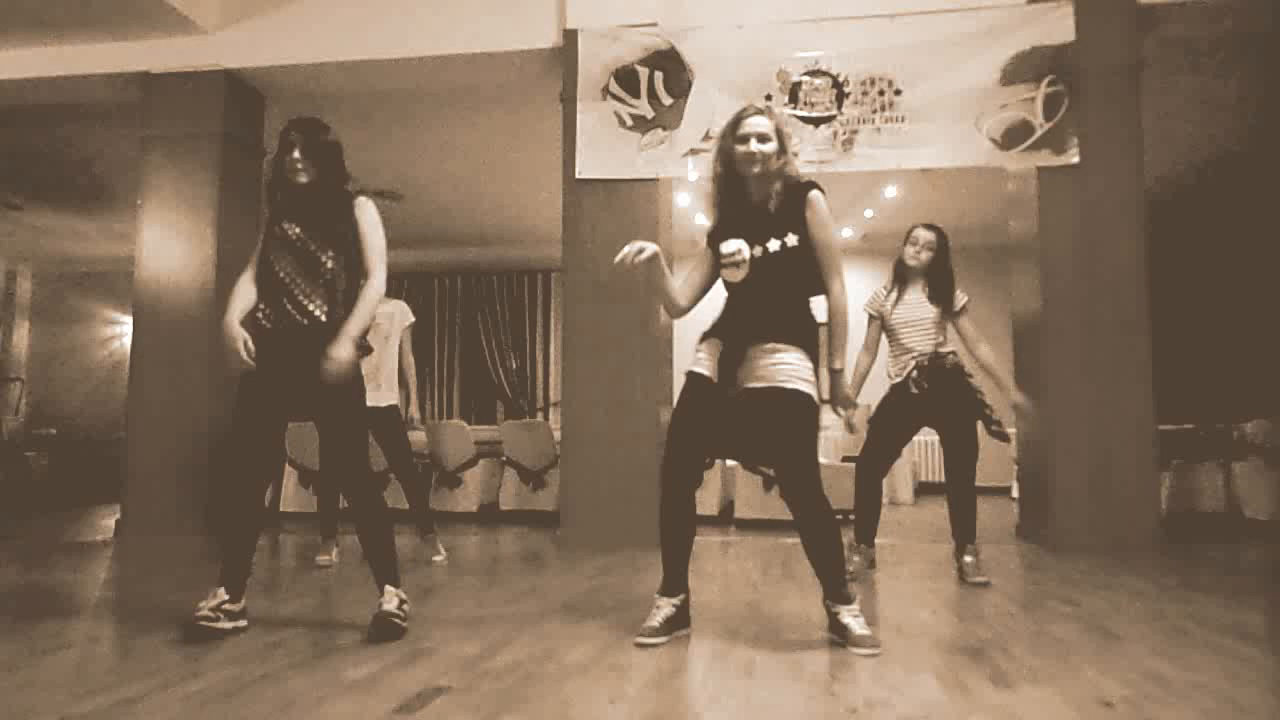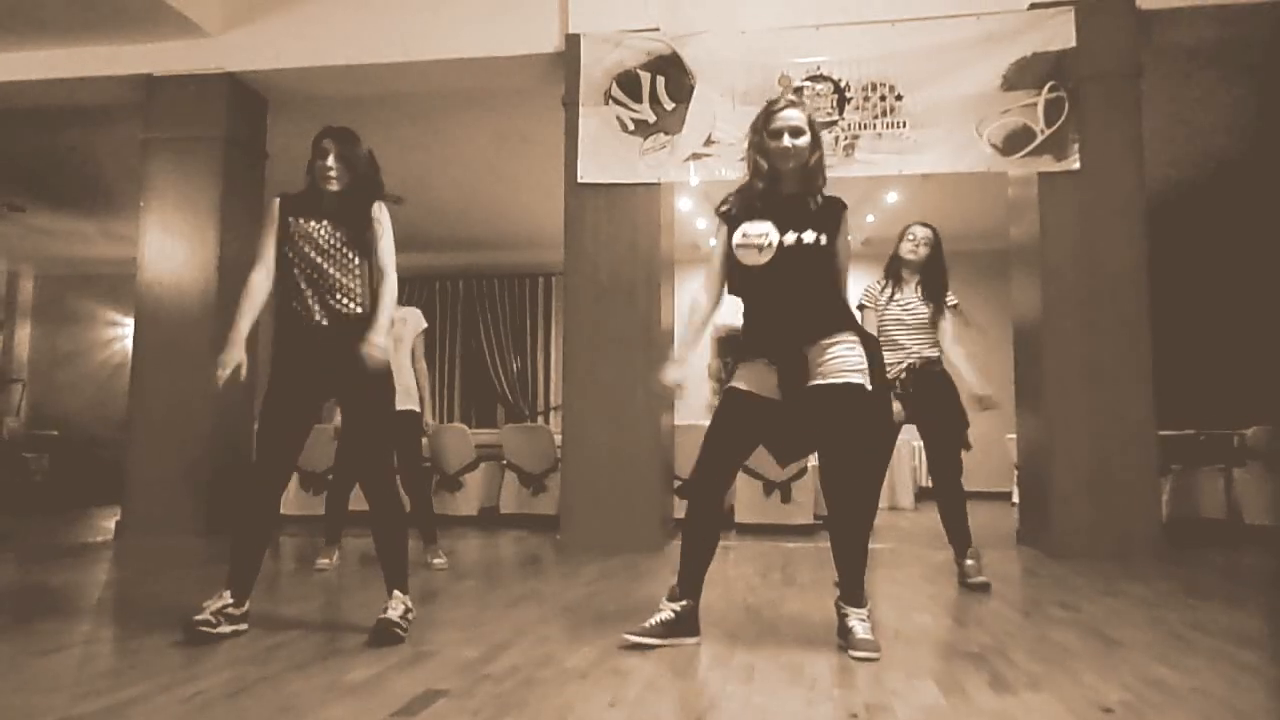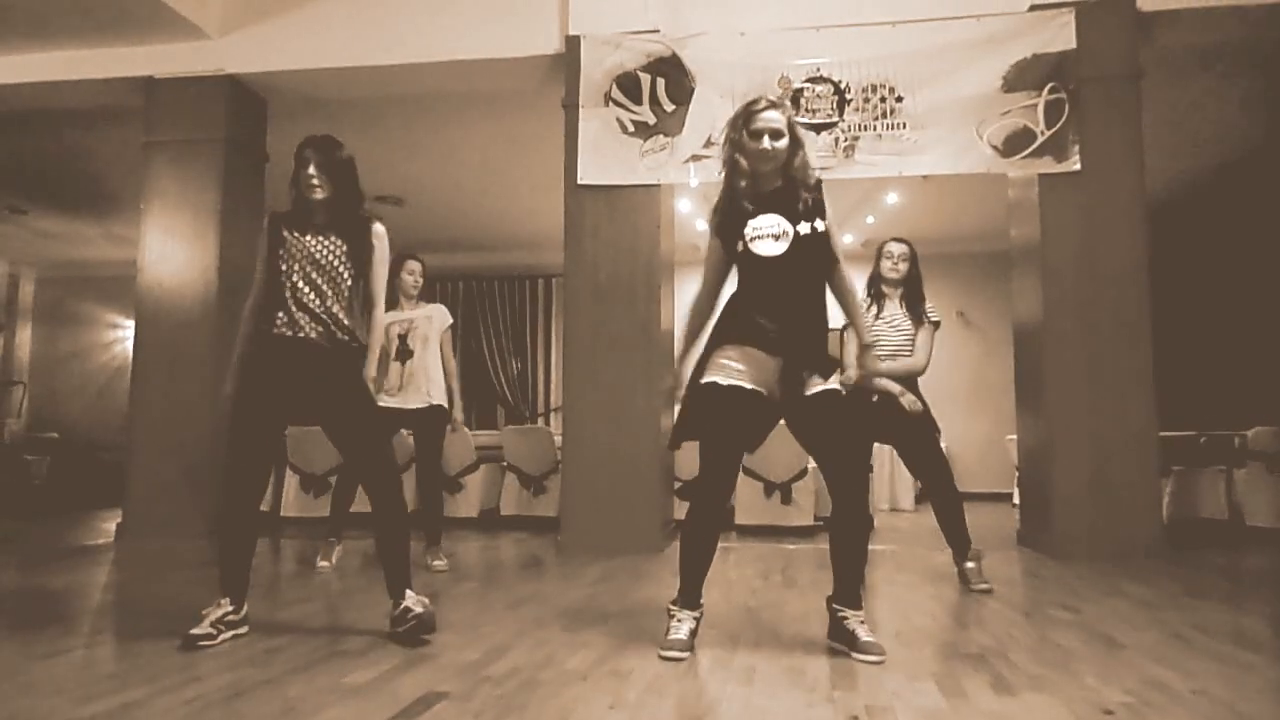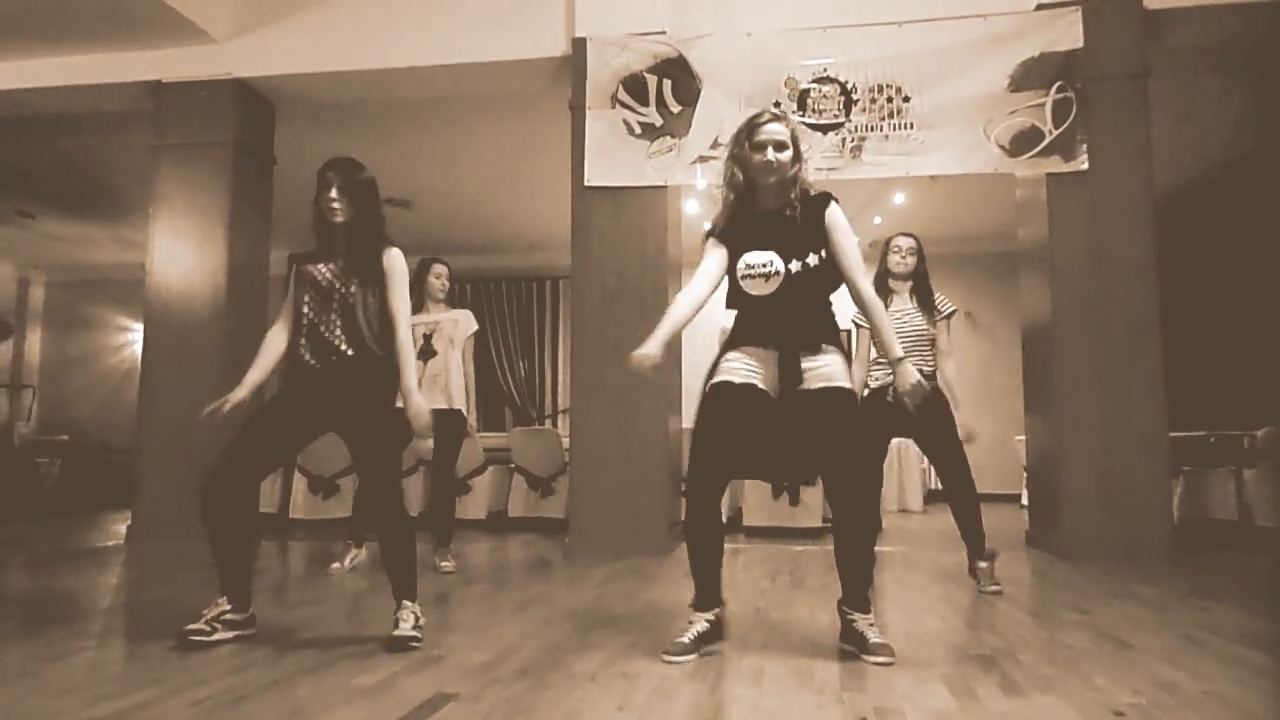
dt=0.4s
person 1, frame 1
left shoulder: (805, 199)
right shoulder: (724, 225)
left elbow: (835, 288)
right elbow: (679, 303)
left wrist: (835, 364)
right wrist: (655, 259)
left hip: (781, 354)
right hip: (720, 352)
left knee: (798, 482)
right knee: (676, 472)
left ankle: (842, 606)
right ankle: (673, 601)
person 1, frame 2
left shoulder: (830, 210)
right shoulder: (738, 209)
left elbow: (837, 289)
right elbow: (713, 291)
left wrist: (875, 367)
right wrist: (680, 356)
left hip: (830, 351)
right hip: (760, 359)
left knee: (847, 483)
right knee: (707, 479)
left ankle: (853, 609)
right ankle: (682, 607)
person 1, frame 3
left shoulder: (811, 193)
right shoulder: (730, 213)
left elbow: (839, 273)
right elbow: (706, 296)
left wrist: (861, 345)
right wrist: (678, 366)
left hip: (810, 359)
right hip: (743, 355)
left knee: (852, 485)
right knee: (714, 486)
left ankle: (846, 614)
right ankle: (686, 611)
person 1, frame 4
left shoulder: (820, 211)
right shoulder: (727, 229)
left elbow: (860, 285)
right elbow: (698, 288)
left wrist: (898, 359)
right wrist: (655, 340)
left hip: (816, 358)
right hip: (750, 358)
left knee: (851, 491)
right knee: (704, 486)
left ankle: (857, 616)
right ankle: (707, 613)
person 2, frame 1
left shoulder: (355, 207)
right shoulder: (277, 212)
left elbow: (375, 279)
right elbow: (254, 271)
left wrist: (346, 340)
right wrist: (232, 317)
left hip: (330, 355)
right hip: (269, 355)
left knee: (350, 472)
right knee: (243, 473)
left ankle: (390, 592)
right ankle: (230, 595)
person 2, frame 2
left shoulder: (371, 212)
right shoulder: (284, 209)
left elbow: (387, 276)
right elbow: (262, 275)
left wrist: (381, 330)
right wrist: (235, 342)
left hip: (360, 352)
right hip: (300, 351)
left knee: (376, 474)
right knee: (268, 472)
left ankle: (397, 597)
right ankle: (235, 597)
person 2, frame 3
left shoulder: (369, 233)
right shoulder: (277, 227)
left elbow: (374, 308)
right elbow: (256, 299)
left wrist: (367, 372)
right wrist: (234, 369)
left hip: (338, 368)
right hip: (272, 365)
left knee: (384, 477)
right knee: (241, 484)
left ankle: (404, 597)
right ankle: (231, 604)
person 2, frame 4
left shoulder: (386, 257)
right shoulder: (303, 263)
left elbow: (401, 324)
right elbow: (283, 326)
left wrist: (410, 390)
right wrist: (247, 385)
left hip: (365, 388)
right hip: (304, 387)
left knee: (383, 496)
right knee: (224, 485)
left ankle: (406, 607)
right ankle: (236, 605)
person 3, frame 1
left shoulder: (950, 296)
right shoulder: (883, 297)
left elbow: (976, 345)
right elbow: (868, 352)
left wrist: (1011, 389)
right wrist: (849, 398)
left hip: (948, 386)
right hip: (903, 392)
left knee: (961, 473)
right knee: (869, 468)
left ankle: (966, 553)
right ankle: (862, 550)
person 3, frame 2
left shoulder: (941, 294)
right shoulder: (876, 291)
left elbow: (952, 344)
left wrist: (975, 383)
left hip: (931, 386)
right hip: (888, 387)
left knee: (947, 473)
left ankle: (966, 557)
person 3, frame 3
left shoulder: (923, 310)
right shoulder: (862, 309)
left elbow: (920, 363)
left wrist: (877, 366)
right wrist: (894, 389)
left hip: (905, 401)
right hip: (862, 403)
left knee: (939, 480)
left ankle: (966, 560)
person 3, frame 4
left shoulder: (934, 303)
left elbow: (946, 359)
right elbow: (859, 363)
left wrist: (957, 412)
left hip: (925, 398)
right hip: (878, 401)
left knee: (958, 478)
left ankle: (980, 559)
person 4, frame 1
left shoulder: (398, 309)
left elbow: (407, 357)
left wrist: (414, 402)
left hip: (385, 400)
left knee: (406, 468)
left ankle: (429, 535)
right ankle: (329, 540)
person 4, frame 2
left shoulder: (410, 316)
left elbow: (420, 363)
left wrist: (427, 410)
right wrist: (340, 410)
left hip: (403, 407)
left knee: (413, 477)
right knee: (344, 477)
left ankle: (431, 543)
right ankle: (331, 544)
person 4, frame 3
left shoulder: (438, 313)
right shoulder: (383, 320)
left elbow: (449, 360)
right elbow: (377, 366)
left wrist: (457, 404)
left hip: (430, 403)
right hip: (390, 403)
left knee: (429, 475)
left ankle: (433, 546)
right ankle: (333, 539)
person 4, frame 4
left shoulder: (463, 318)
right shoulder: (409, 323)
left elbow: (468, 368)
left wrist: (472, 411)
left hip: (450, 406)
left knee: (444, 476)
left ankle: (443, 548)
right ankle: (356, 543)
